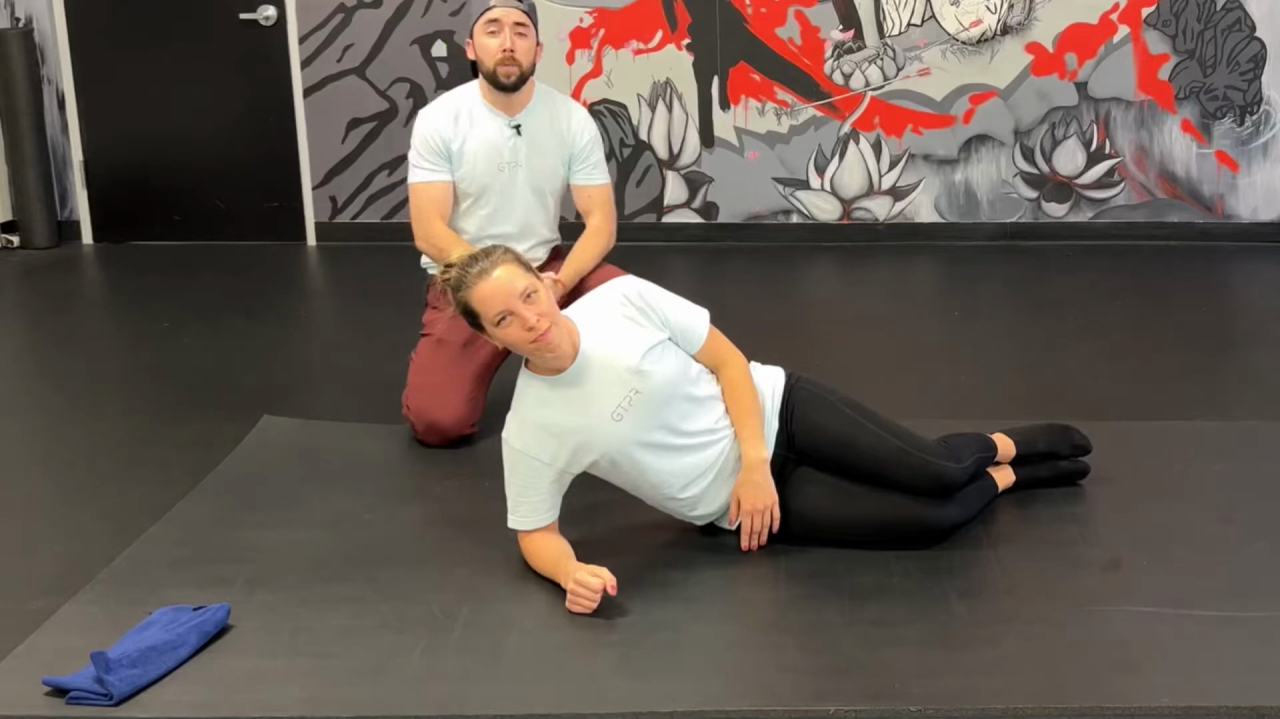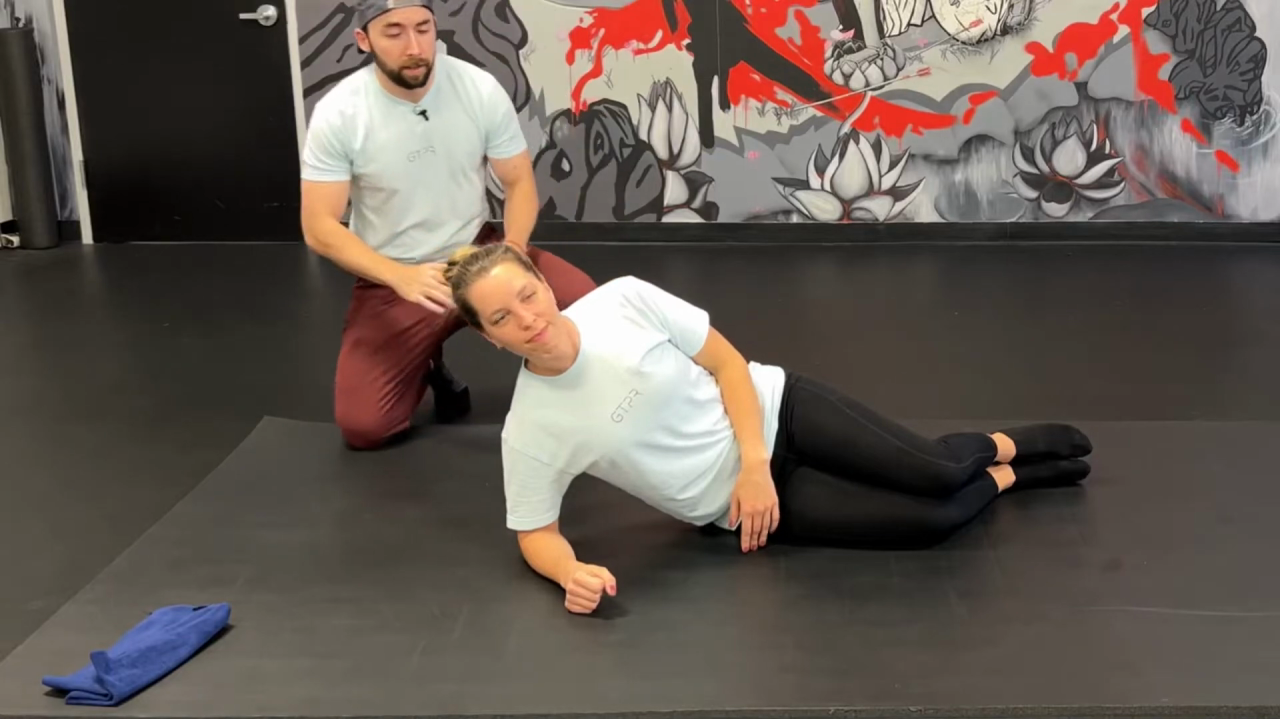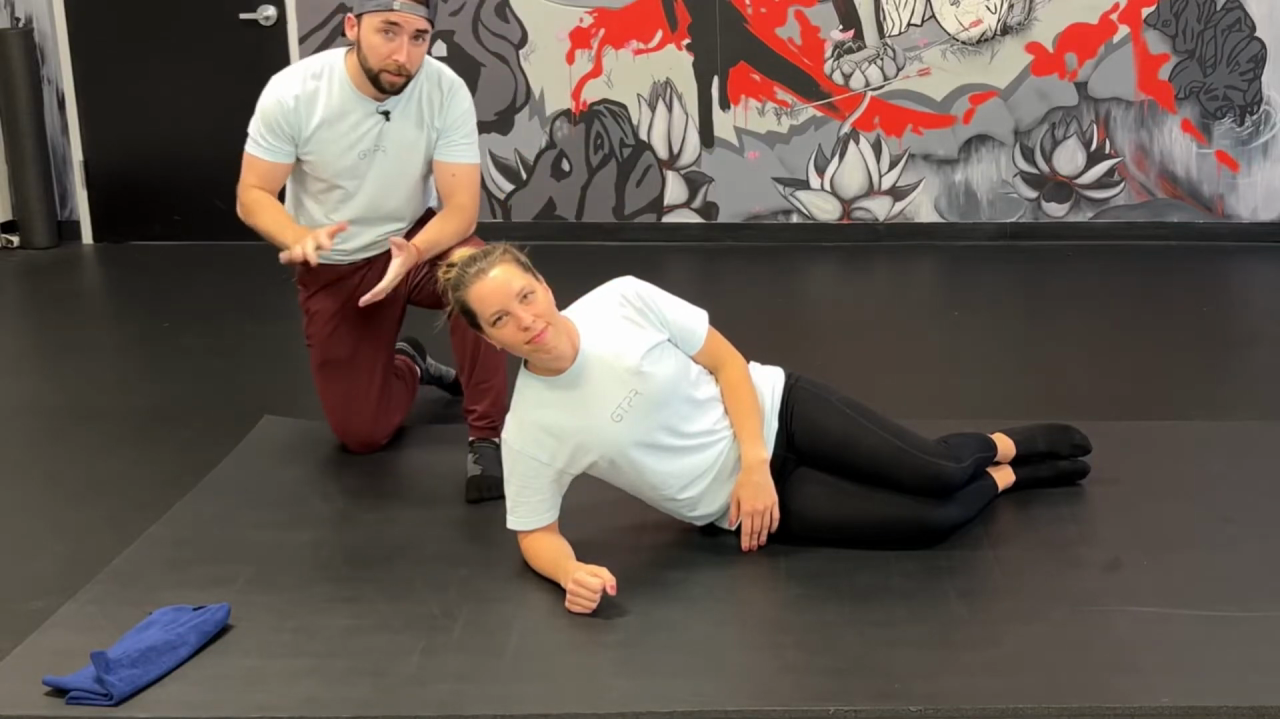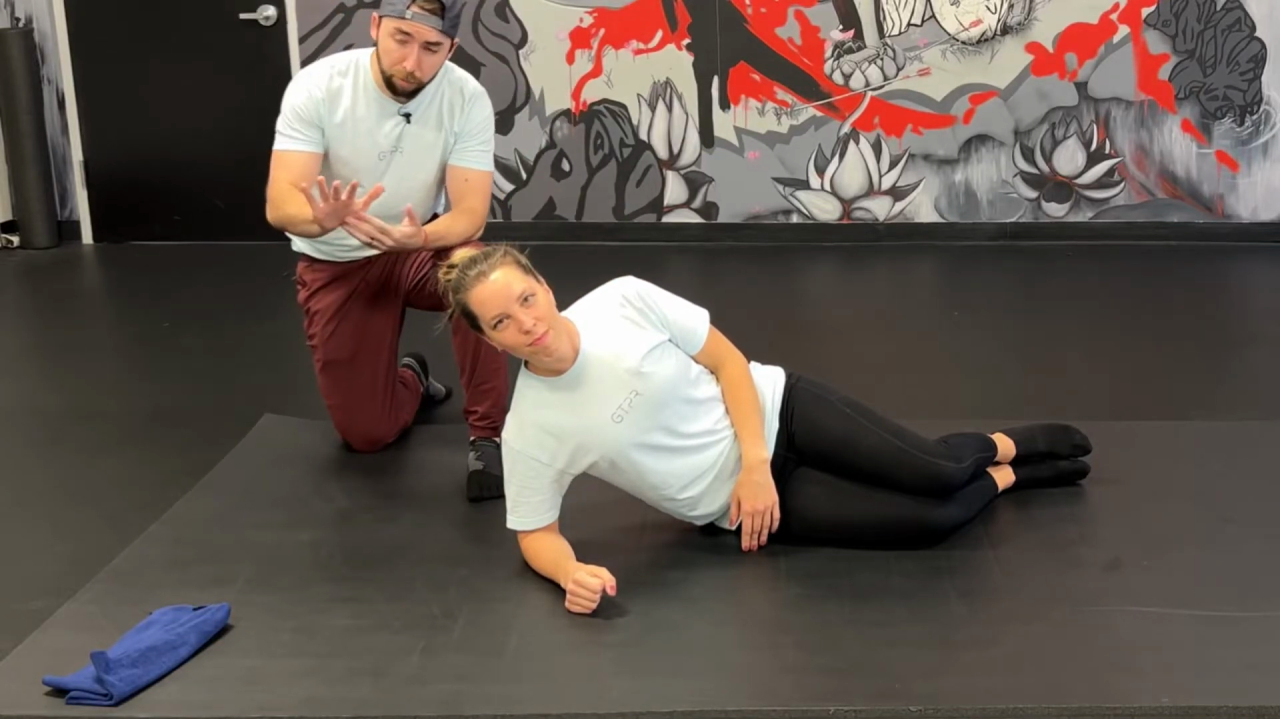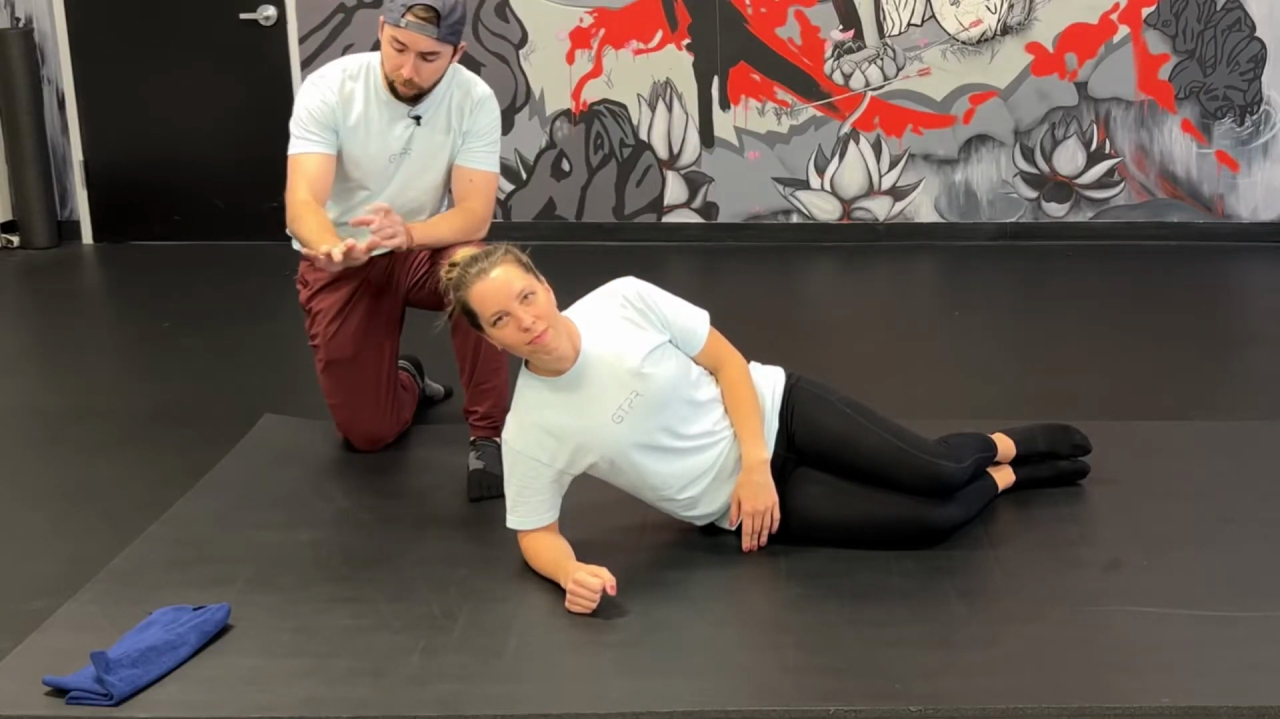
dt=1s
person 1, frame 1
left shoulder: (625, 297)
right shoulder: (529, 430)
left elbow: (729, 362)
right elbow: (535, 533)
left wrist: (754, 462)
right wrist: (570, 573)
left hip: (770, 409)
right hip: (729, 498)
left knee: (935, 472)
right knee: (929, 522)
left ankle: (1005, 444)
right ankle: (1003, 478)
person 1, frame 2
left shoulder: (623, 299)
right shoulder: (527, 433)
left elbow: (728, 364)
right elbow: (534, 534)
left wrist: (754, 462)
right wrist: (570, 574)
left hip: (770, 412)
right hip: (728, 497)
left knee: (936, 474)
right knee: (930, 524)
left ankle: (1006, 445)
right ankle: (1005, 479)
person 1, frame 3
left shoulder: (623, 298)
right shoulder: (529, 431)
left elbow: (728, 363)
right elbow: (536, 533)
left wrist: (754, 462)
right wrist: (570, 573)
left hip: (772, 409)
right hip: (730, 497)
left knee: (935, 471)
right knee: (929, 522)
left ankle: (1007, 444)
right ankle: (1005, 478)
person 1, frame 4
left shoulder: (624, 298)
right shoulder: (528, 431)
left elbow: (729, 361)
right elbow: (535, 533)
left wrist: (754, 462)
right wrist: (570, 573)
left hip: (772, 409)
right hip: (726, 495)
left knee: (935, 472)
right knee: (929, 523)
left ankle: (1004, 444)
right ankle: (1004, 479)
person 1, frame 5
left shoulder: (624, 298)
right shoulder: (528, 430)
left elbow: (729, 362)
right elbow: (535, 533)
left wrist: (754, 462)
right wrist: (570, 572)
left hip: (772, 409)
right hip: (726, 497)
left knee: (935, 473)
right knee: (930, 522)
left ankle: (1006, 444)
right ankle: (1005, 479)
person 2, frame 1
left shoulder: (574, 121)
right shoulder: (438, 120)
left elbow: (601, 223)
right elbow: (430, 232)
left wrist: (558, 285)
left hip: (546, 268)
right knee: (438, 422)
right ankle: (438, 363)
person 2, frame 2
left shoulder: (480, 88)
right shoulder: (337, 115)
left elbow: (520, 183)
right elbow: (319, 225)
left wrist: (514, 250)
right wrist: (399, 277)
right hip: (395, 281)
right knee: (364, 428)
right ankle: (423, 367)
person 2, frame 3
left shoulder: (447, 91)
right shoulder: (291, 92)
left elbow: (462, 207)
right elbow: (251, 198)
left wrist: (413, 254)
right wrist: (296, 234)
left hip: (414, 240)
right hip: (332, 268)
right knee: (362, 435)
left ankle: (487, 437)
right ankle: (405, 365)
person 2, frame 4
left shoulder: (468, 99)
right shoulder: (317, 86)
left elbow: (471, 213)
right elbow: (279, 204)
left wrist: (417, 236)
right wrist: (325, 218)
left hip: (418, 245)
right hip: (335, 265)
right knee: (366, 434)
left ankle: (487, 435)
right ankle: (412, 381)
person 2, frame 5
left shoulder: (475, 100)
right shoulder: (327, 89)
left elbow: (475, 216)
right elbow: (302, 203)
left wrist: (406, 232)
right wrist: (333, 248)
left hip: (421, 248)
right hip: (341, 266)
right knee: (367, 433)
left ankle: (487, 434)
right ankle: (407, 381)
